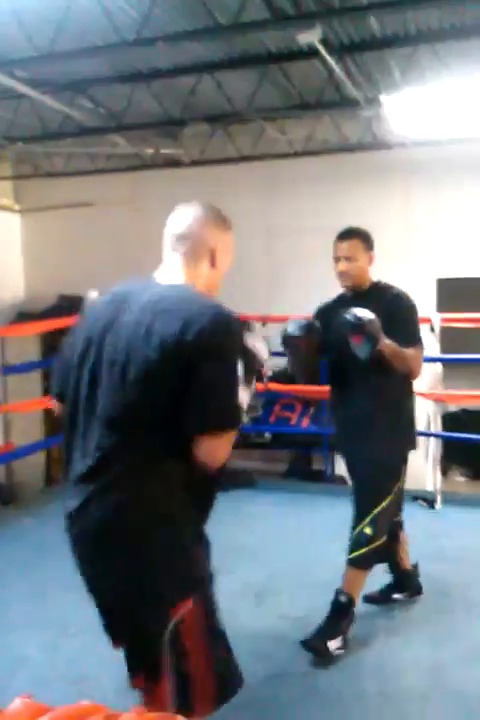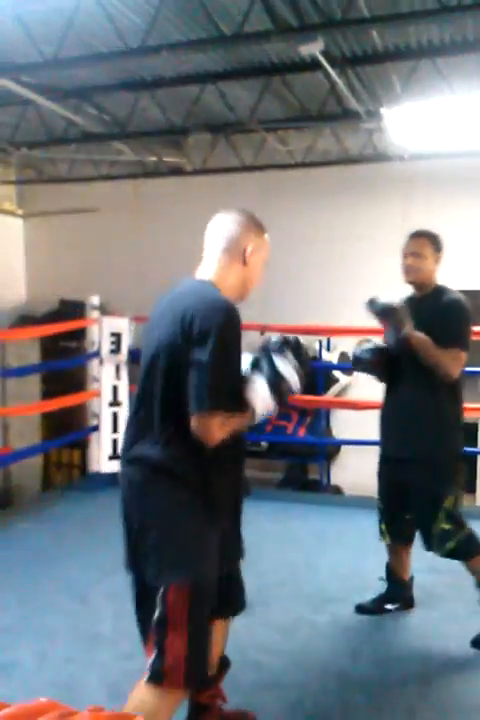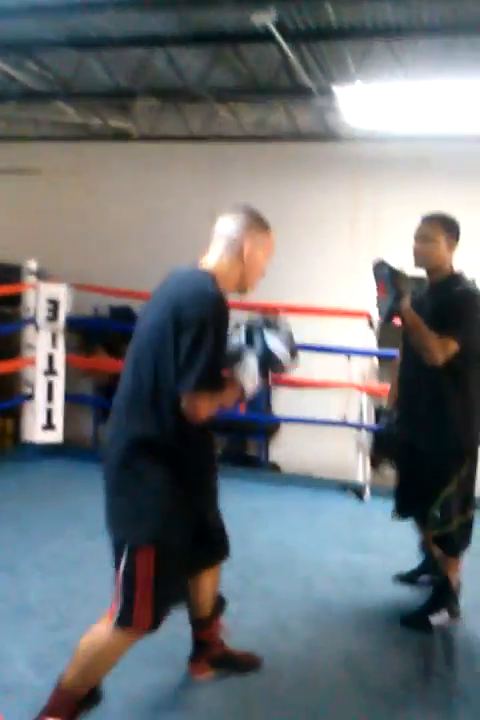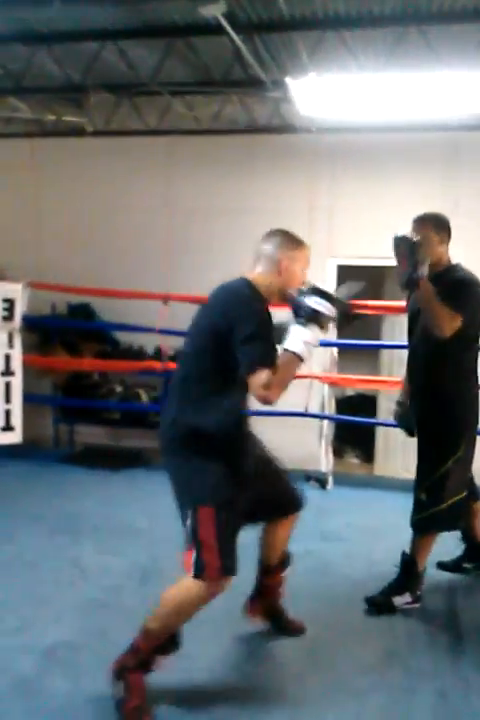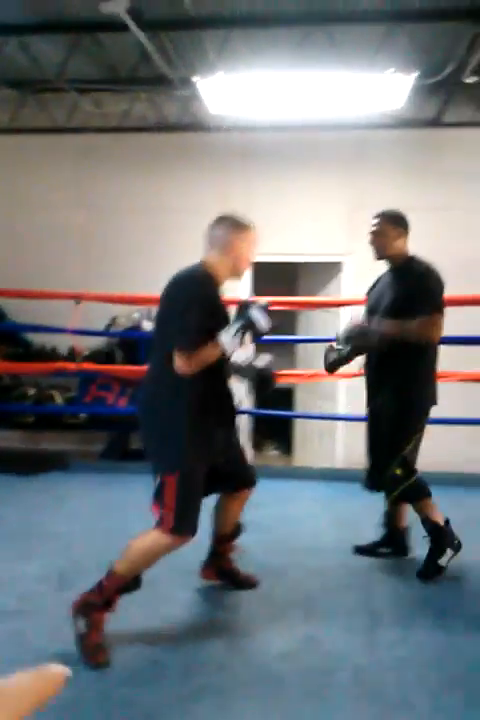
dt=0.5s
person 1, frame 1
left shoulder: (106, 305)
right shoulder: (211, 323)
left elbow: (61, 401)
right elbow: (210, 451)
right wrist: (232, 396)
left hip: (89, 511)
right hip: (147, 520)
person 1, frame 2
left shoulder: (176, 300)
right shoulder: (217, 311)
right elbow: (208, 425)
left wrist: (238, 380)
right wrist: (258, 401)
left hip: (172, 486)
right hip: (173, 497)
left knee: (219, 602)
right knee: (172, 668)
person 1, frame 3
left shoulder: (183, 286)
right shoulder: (205, 301)
right elbow: (197, 404)
left wrist: (231, 374)
left hip: (174, 460)
right hip: (152, 465)
left knee: (207, 553)
right knee: (135, 617)
left ankle: (207, 651)
person 1, frame 4
left shoulder: (245, 299)
right shoulder: (241, 304)
right elbow: (266, 387)
right wrist: (306, 334)
left hip: (227, 435)
right hip: (200, 448)
left knee: (283, 505)
right knee: (212, 573)
left ankle: (265, 601)
right ankle: (131, 665)
person 1, frame 5
left shoulder: (208, 287)
right shoulder: (191, 286)
right elbow: (184, 362)
left wrist: (240, 334)
right wrist: (236, 334)
left hip: (206, 413)
right hip: (175, 420)
left knee: (239, 482)
right knee: (175, 528)
left ankle: (218, 563)
right ankle: (93, 605)
person 2, frame 1
left shoulder: (397, 302)
right shoulder: (330, 310)
left elbow: (414, 367)
left wrist: (382, 343)
left hip: (388, 430)
right hip: (352, 428)
left knee: (369, 518)
right knee: (382, 509)
left ankle: (340, 617)
right ankle: (406, 578)
person 2, frame 2
right shoulder: (399, 308)
left wrist: (412, 333)
right wrist: (373, 360)
left hip: (436, 437)
right hip: (398, 432)
left knee: (443, 523)
right knee: (394, 513)
right ankle: (399, 589)
person 2, frame 3
right shoulder: (420, 291)
left elbow: (438, 354)
left wrist: (405, 309)
right wrist: (393, 407)
right hip: (415, 417)
right knee: (413, 493)
left ankle: (446, 594)
right ankle: (432, 559)
person 2, frame 4
right shoulder: (425, 284)
left elbow: (443, 328)
left wrist: (420, 278)
right wrist: (407, 395)
right hip: (430, 402)
left knee: (434, 488)
left ankle: (409, 582)
person 2, frame 5
left shoulder: (422, 276)
right shoulder: (382, 283)
left elbow: (432, 330)
left wrist: (382, 331)
right wrist: (348, 350)
left hip: (409, 389)
right hip: (383, 386)
left knee: (395, 467)
right knee: (385, 464)
left ankle: (443, 536)
right ankle: (394, 536)
